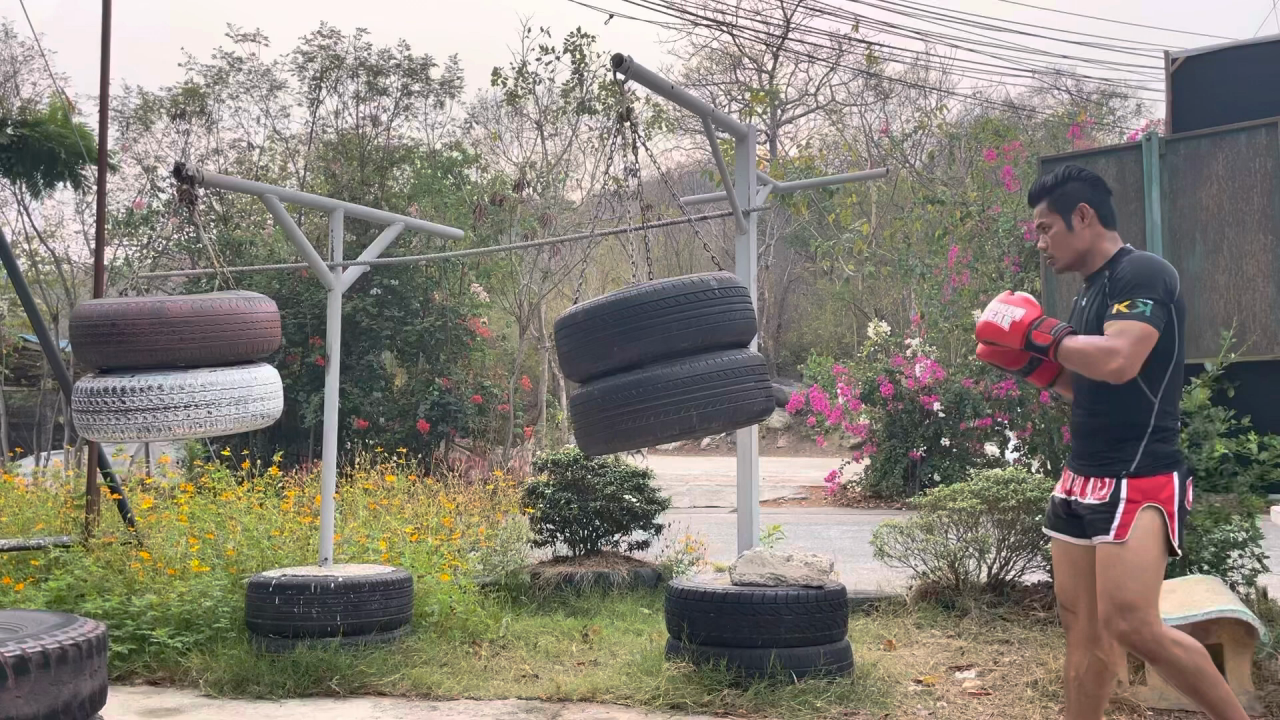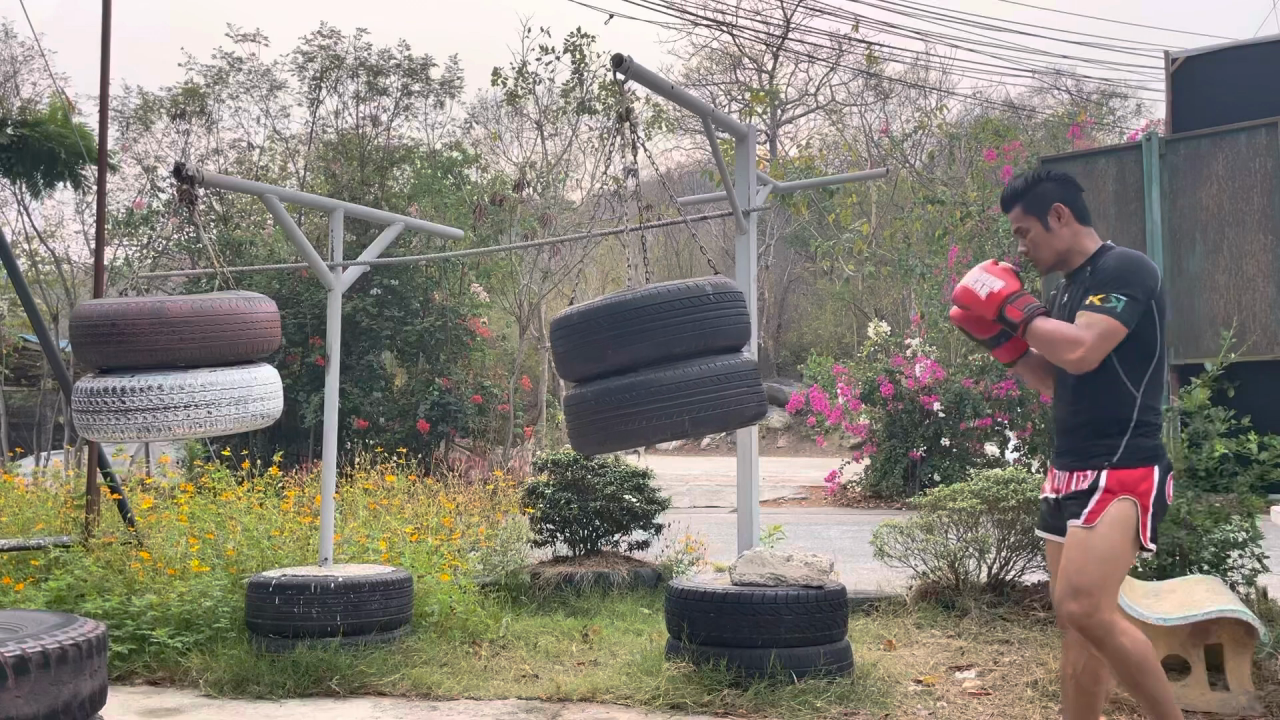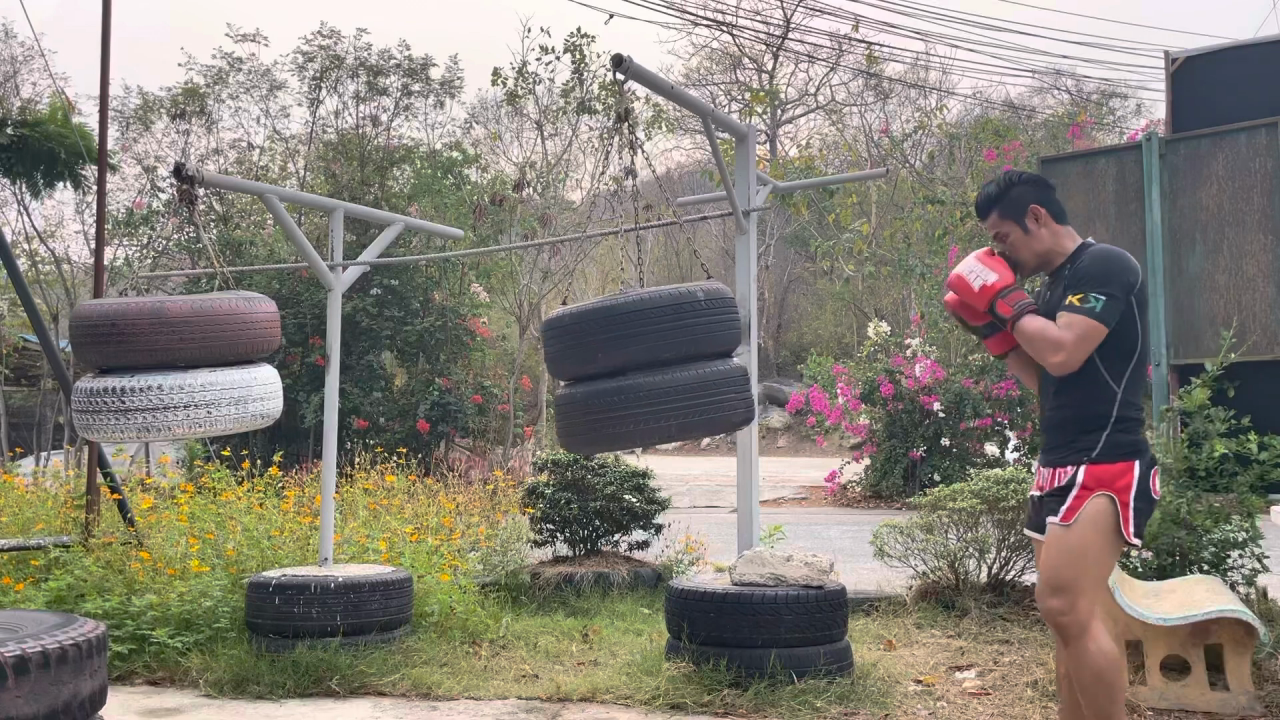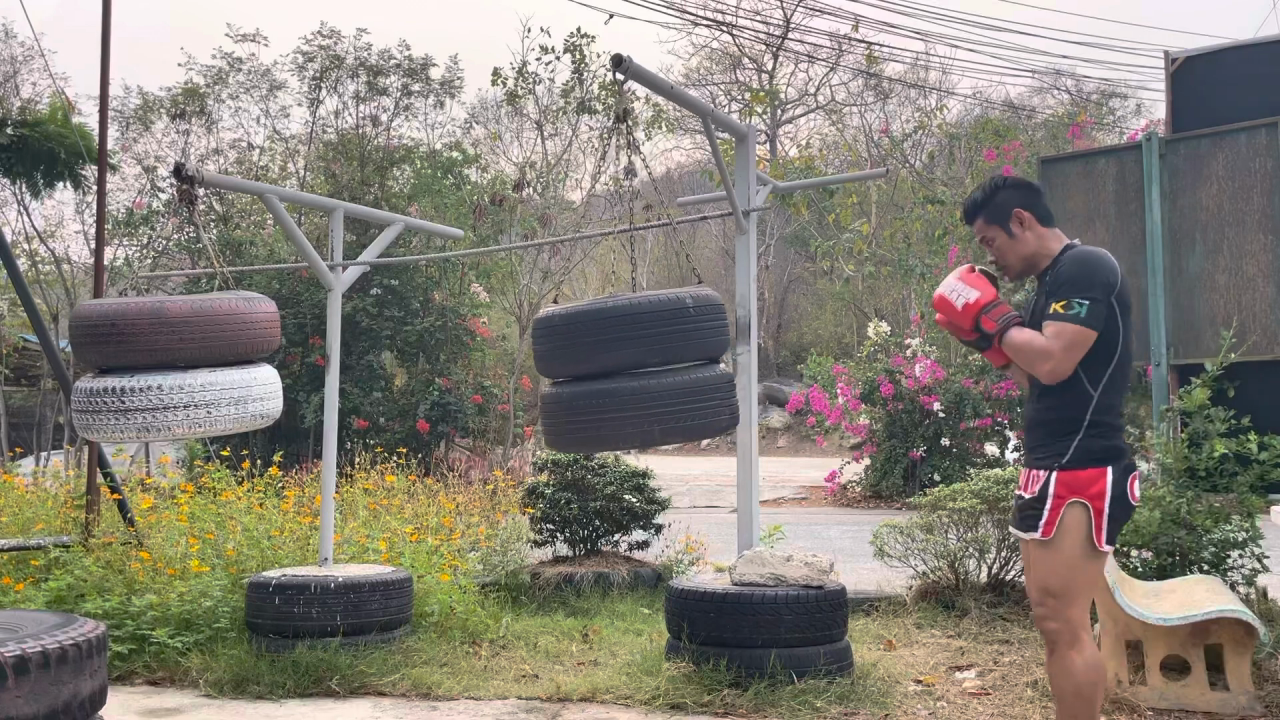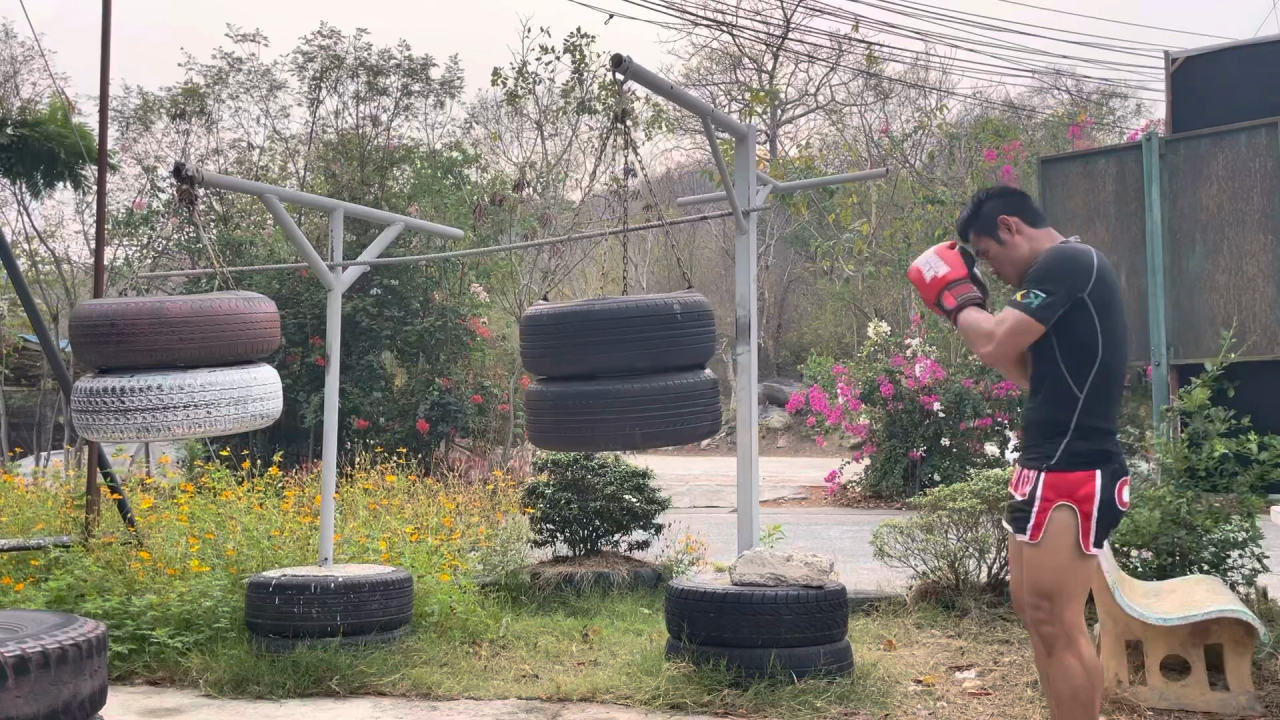
dt=0.1s
person 1, frame 1
left shoulder: (1147, 274)
right shoulder: (1086, 290)
left elbow: (1119, 364)
left wrist: (1042, 335)
right wrist: (1033, 360)
left hip: (1144, 481)
right hip: (1082, 478)
left knee: (1130, 624)
right knee: (1082, 627)
person 1, frame 2
left shoulder: (1126, 270)
right shoulder: (1067, 286)
left elbow: (1079, 350)
left wrist: (1013, 309)
right wrist: (1005, 340)
left hip: (1121, 475)
right hip: (1069, 474)
left knee: (1084, 611)
right knee: (1076, 615)
person 1, frame 3
left shoulder: (1105, 265)
right shoulder: (1055, 282)
left elbow: (1064, 354)
left wrist: (1003, 301)
right wrist: (994, 327)
left hip: (1105, 469)
right hip: (1060, 469)
left knee: (1071, 613)
right knee: (1065, 615)
person 1, frame 4
left shoulder: (1087, 267)
right shoulder: (1048, 284)
left elbow: (1053, 364)
left wrist: (991, 315)
right wrist: (987, 337)
left hip: (1083, 475)
right hip: (1046, 471)
left knee: (1060, 622)
right knee: (1055, 621)
person 1, frame 5
left shoulder: (1067, 263)
right shoulder: (1058, 273)
left elbow: (991, 343)
right elbow: (1028, 369)
left wrist: (954, 290)
right wrist: (974, 302)
left hip: (1075, 474)
right hip: (1053, 467)
left knee: (1057, 625)
right knee: (1036, 612)
